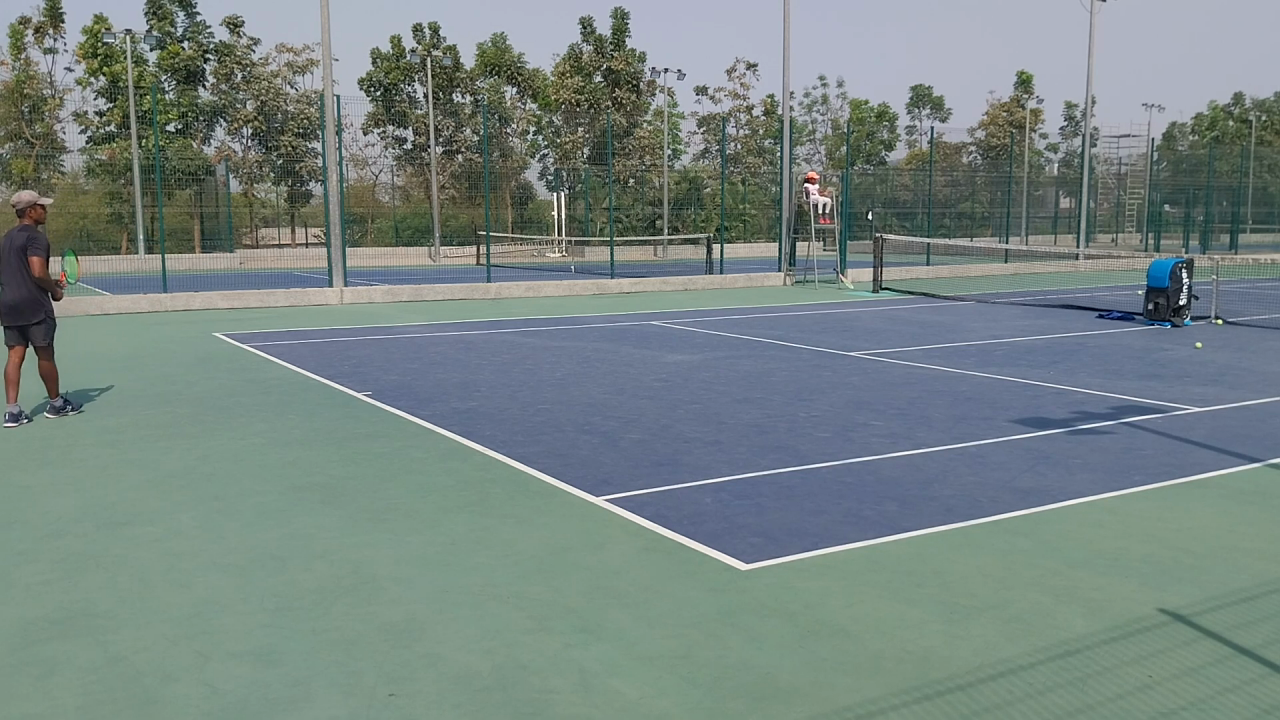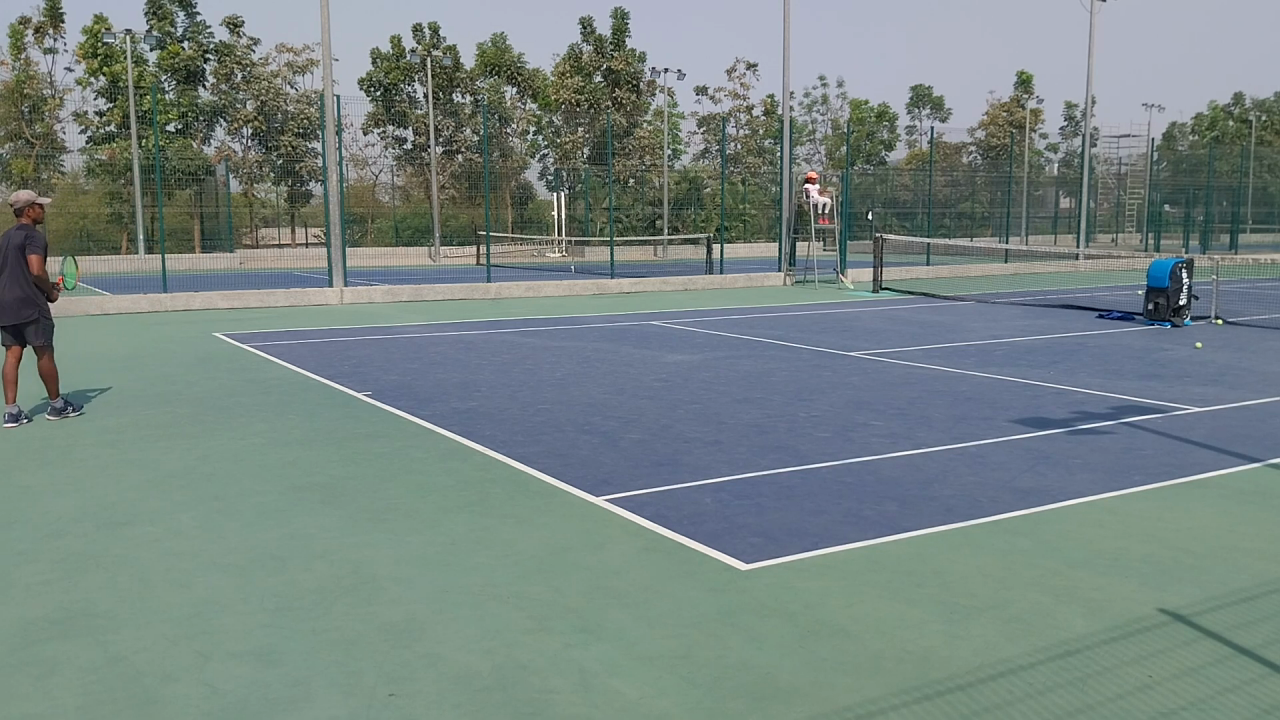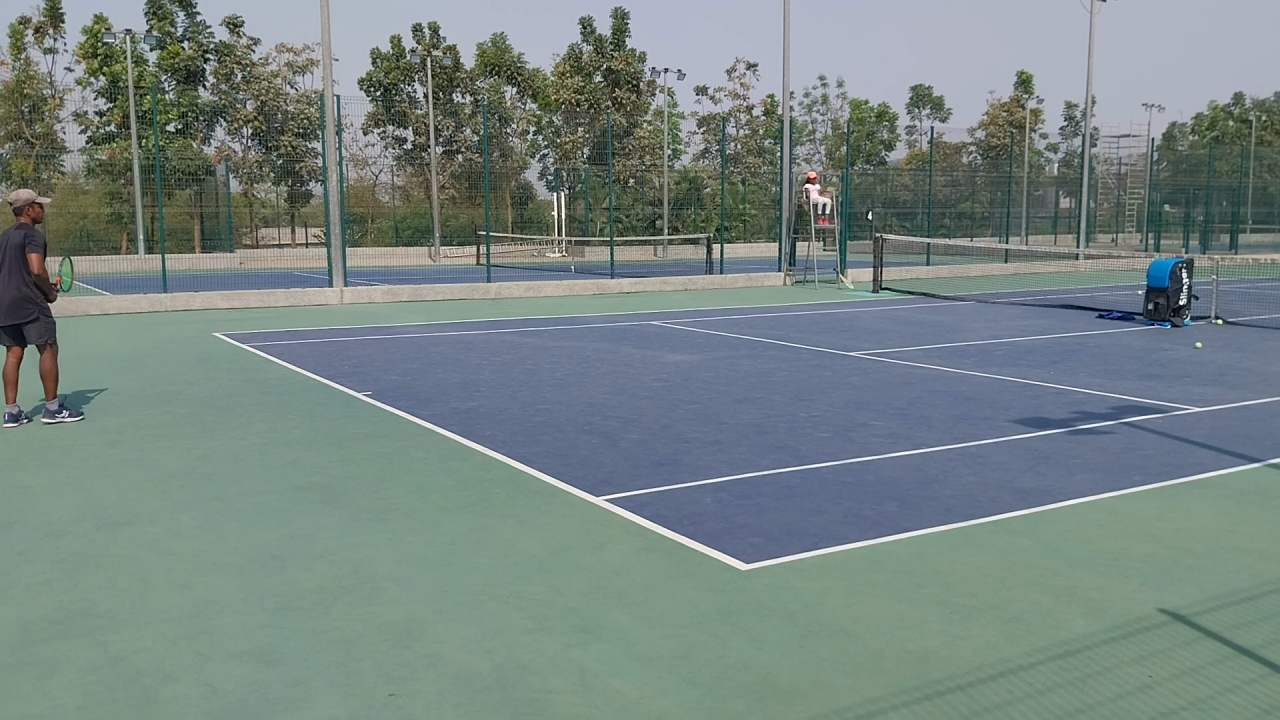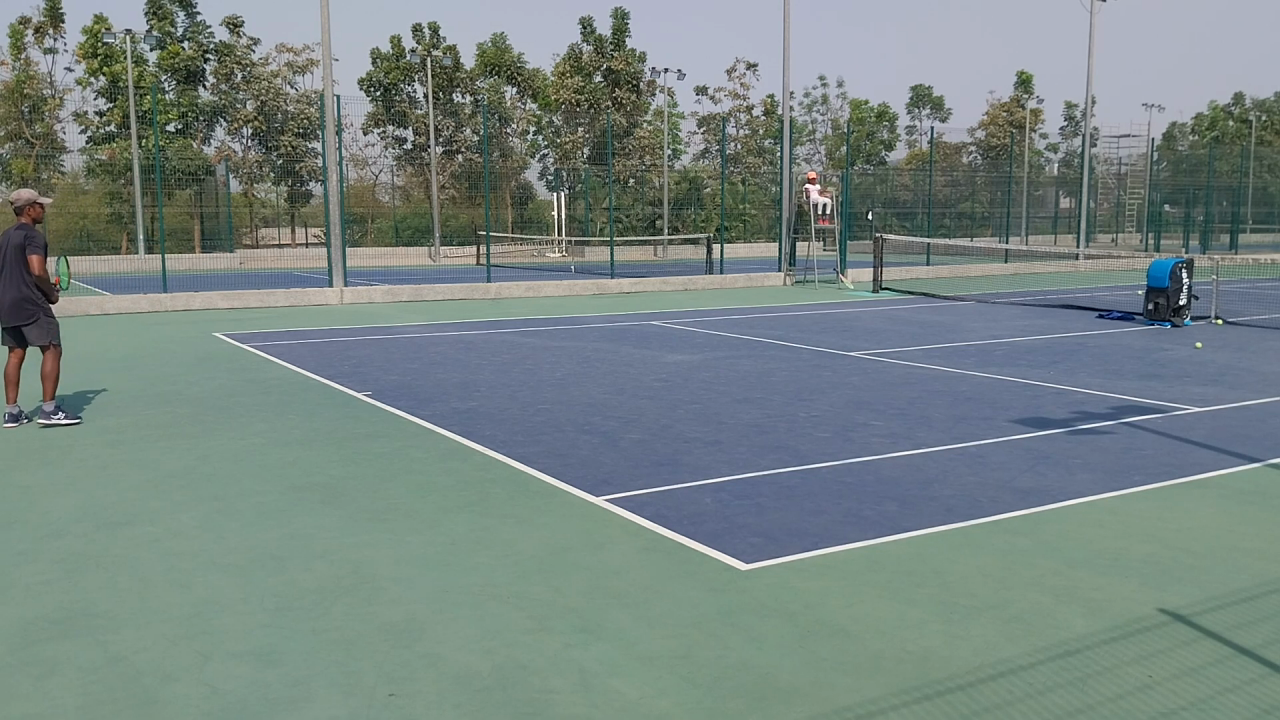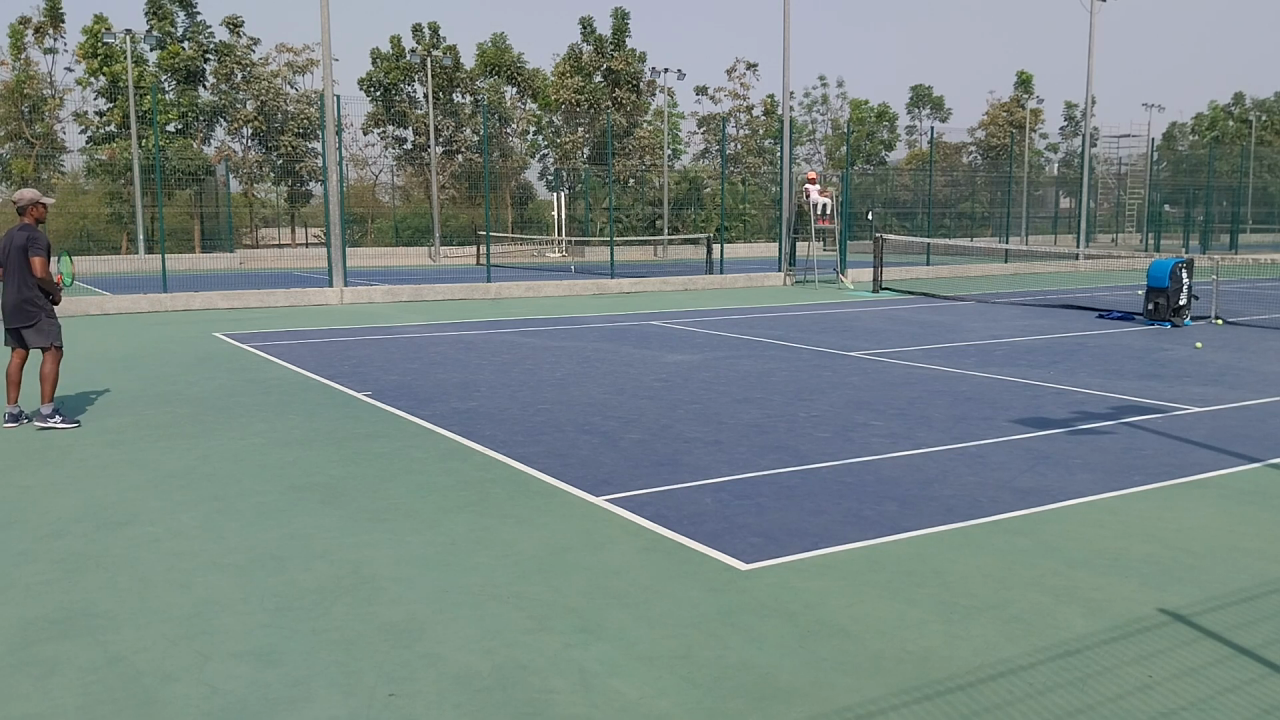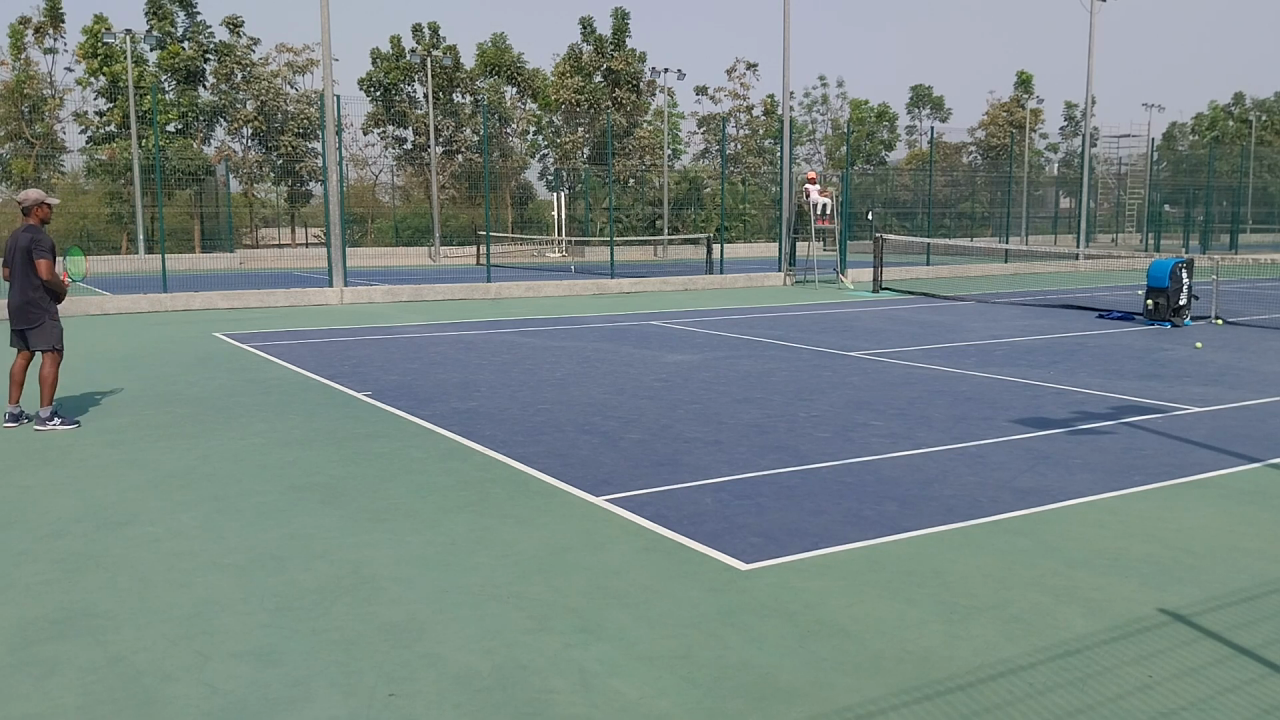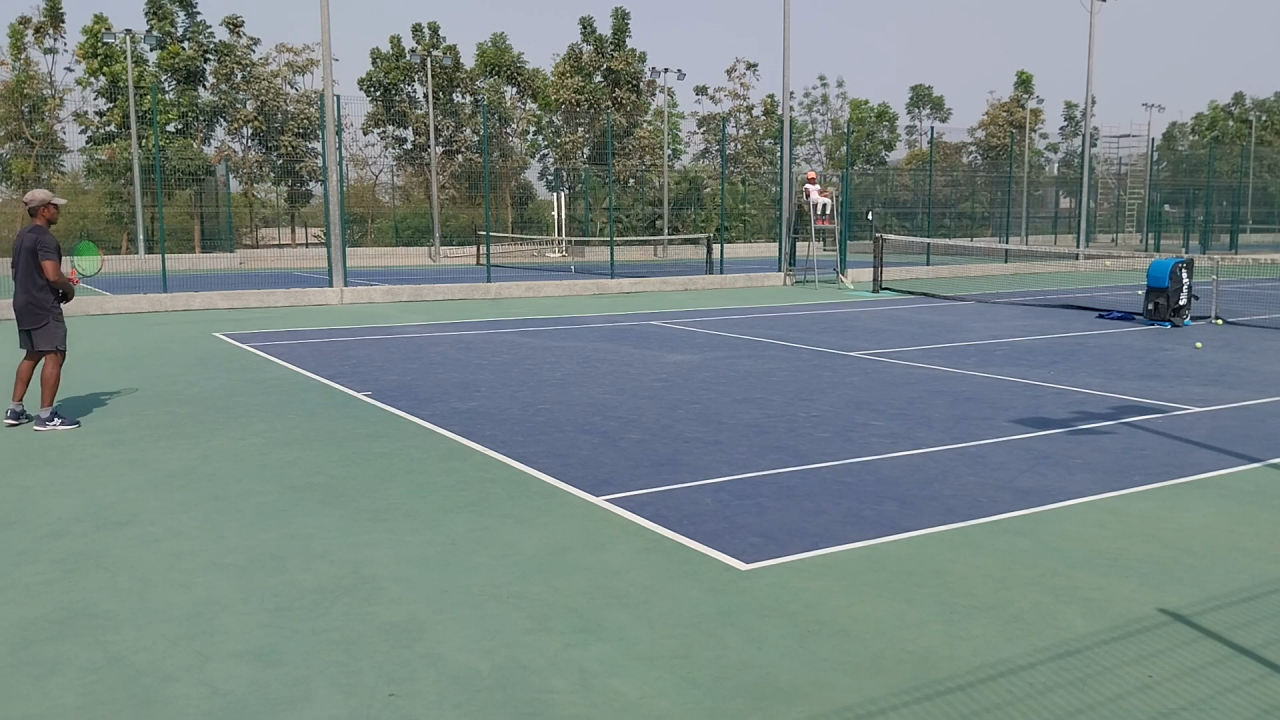
dt=0.1s
person 1, frame 1
right shoulder: (35, 236)
right elbow: (38, 273)
left wrist: (49, 284)
right wrist: (54, 290)
right hip: (33, 304)
right knee: (45, 353)
right ankle: (56, 403)
person 1, frame 2
right shoulder: (33, 235)
right elbow: (37, 271)
left wrist: (44, 287)
right wrist: (51, 291)
right hip: (29, 304)
right knee: (44, 353)
right ankle: (57, 403)
person 1, frame 3
right shoulder: (32, 235)
right elbow: (37, 270)
right wrist: (49, 291)
right hip: (29, 303)
right knee: (48, 351)
right ankle: (53, 408)
person 1, frame 4
right shoulder: (32, 235)
right elbow: (38, 271)
right wrist: (51, 291)
right hip: (32, 304)
right knee: (52, 351)
right ankle: (49, 409)
person 1, frame 5
right shoulder: (35, 236)
right elbow: (41, 273)
right wrist: (55, 291)
right hip: (34, 306)
right knee: (52, 353)
right ankle: (46, 412)
person 1, frame 6
left shoulder: (15, 236)
right shoulder: (39, 237)
left elbow: (7, 274)
right elbow: (46, 275)
right wrist: (62, 289)
left hip: (18, 304)
right hip: (39, 306)
left knee: (23, 356)
right knee: (52, 356)
left ankle: (12, 412)
right ankle: (46, 415)
person 1, frame 7
left shoulder: (22, 236)
right shoulder: (45, 238)
right elbow: (53, 276)
left wrist: (60, 282)
right wrist: (69, 288)
left hip: (23, 304)
right hip: (44, 307)
left knee: (32, 356)
right knee: (55, 356)
left ankle: (15, 409)
right ankle: (46, 416)
